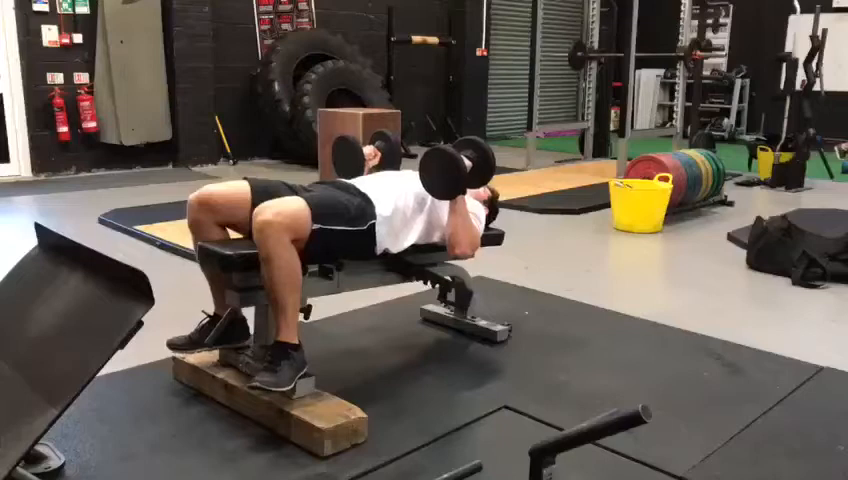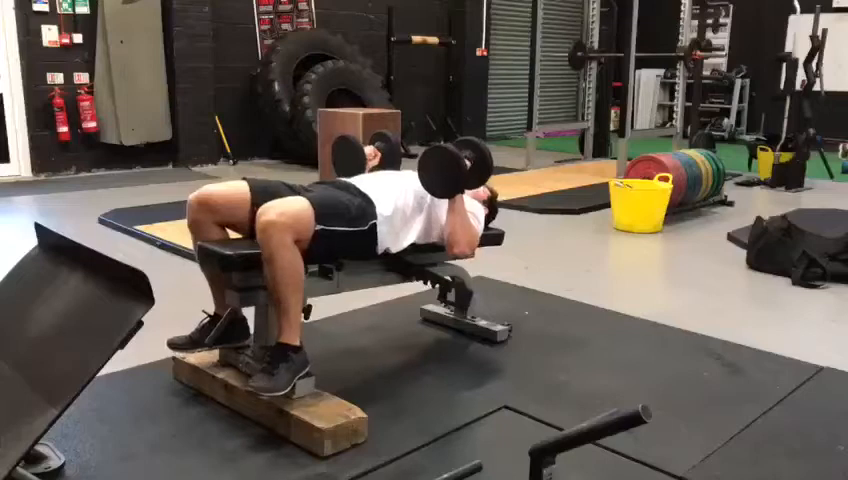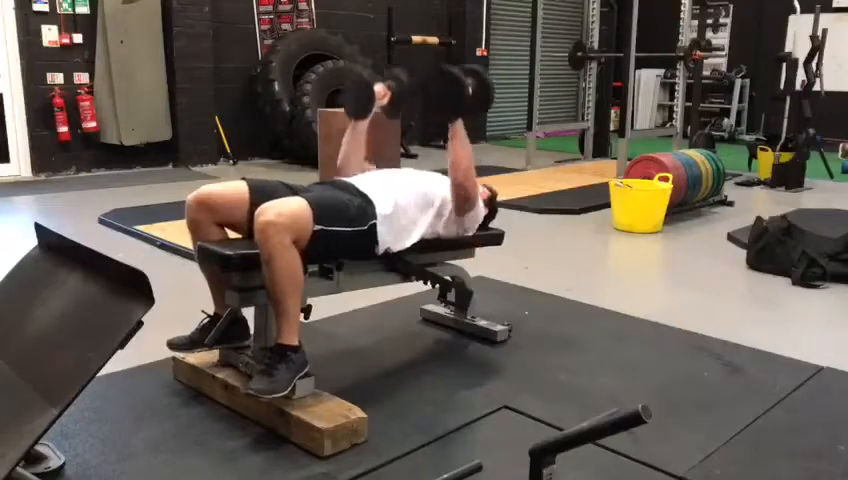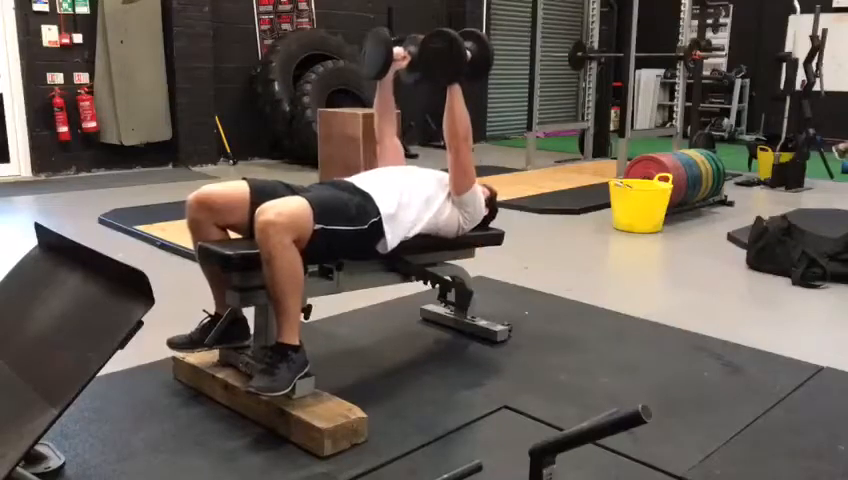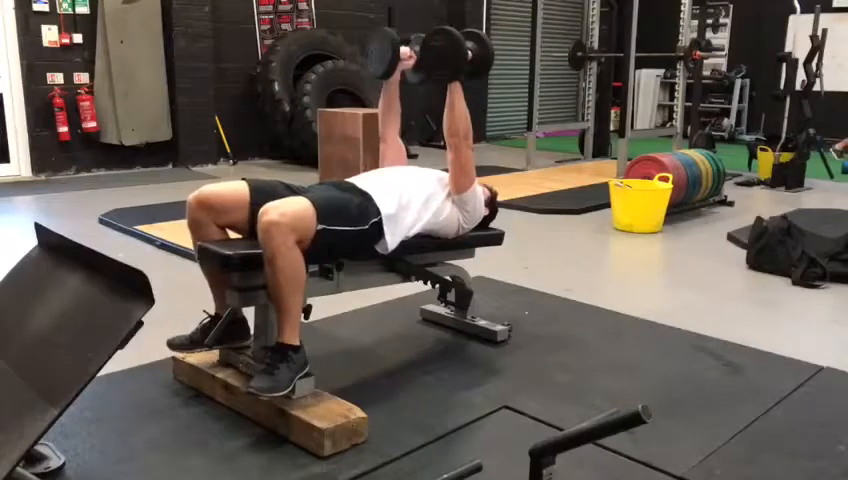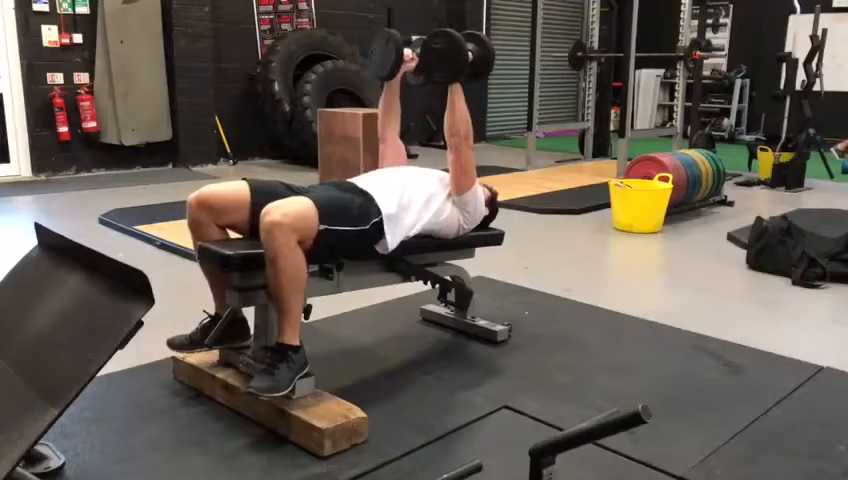
dt=0.3s
person 1, frame 1
left shoulder: (469, 209)
left elbow: (462, 249)
right wrist: (362, 167)
left hip: (365, 216)
left knee: (270, 220)
right knee: (203, 203)
left ankle: (288, 350)
right ankle: (227, 321)
person 1, frame 2
left shoulder: (469, 210)
right shoulder: (420, 191)
left elbow: (460, 247)
left hip: (367, 215)
left knee: (274, 220)
right knee: (203, 202)
left ankle: (290, 351)
right ankle: (227, 321)
person 1, frame 3
left shoulder: (467, 212)
right shoulder: (427, 188)
left elbow: (465, 179)
right elbow: (347, 165)
left wrist: (456, 118)
left hip: (363, 215)
left knee: (273, 223)
right knee: (201, 204)
left ankle: (289, 353)
right ankle: (226, 322)
person 1, frame 4
left shoulder: (465, 209)
right shoulder: (417, 182)
left elbow: (460, 146)
right elbow: (385, 134)
left wrist: (453, 81)
right wrist: (387, 73)
left hip: (367, 215)
right hip: (330, 193)
left knee: (273, 222)
right knee: (203, 203)
left ankle: (290, 352)
right ankle: (228, 321)
person 1, frame 5
left shoulder: (464, 210)
right shoulder: (418, 183)
left elbow: (459, 144)
right elbow: (389, 133)
left wrist: (454, 80)
right wrist: (393, 73)
left hip: (367, 214)
left knee: (276, 222)
right knee: (203, 203)
left ankle: (290, 352)
right ankle: (227, 320)
person 1, frame 6
left shoulder: (465, 211)
right shoulder: (419, 184)
left elbow: (460, 145)
right elbow: (388, 135)
left wrist: (455, 82)
right wrist: (395, 75)
left hip: (370, 215)
right hip: (331, 193)
left knee: (278, 222)
right knee: (203, 204)
left ankle: (290, 352)
right ankle: (228, 322)
